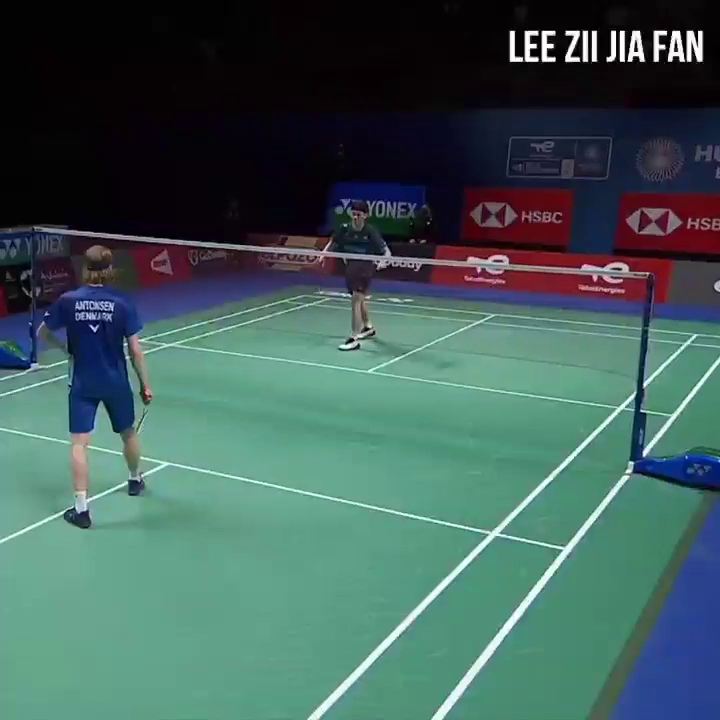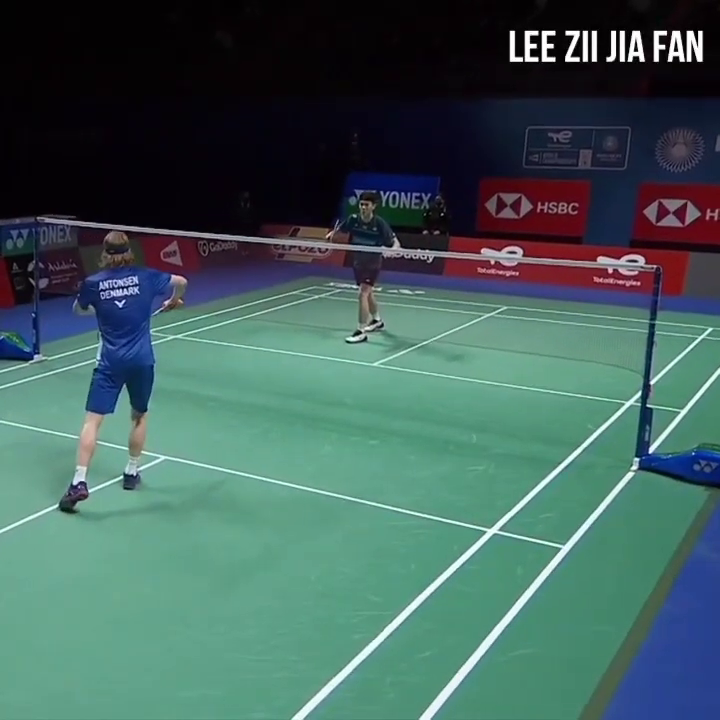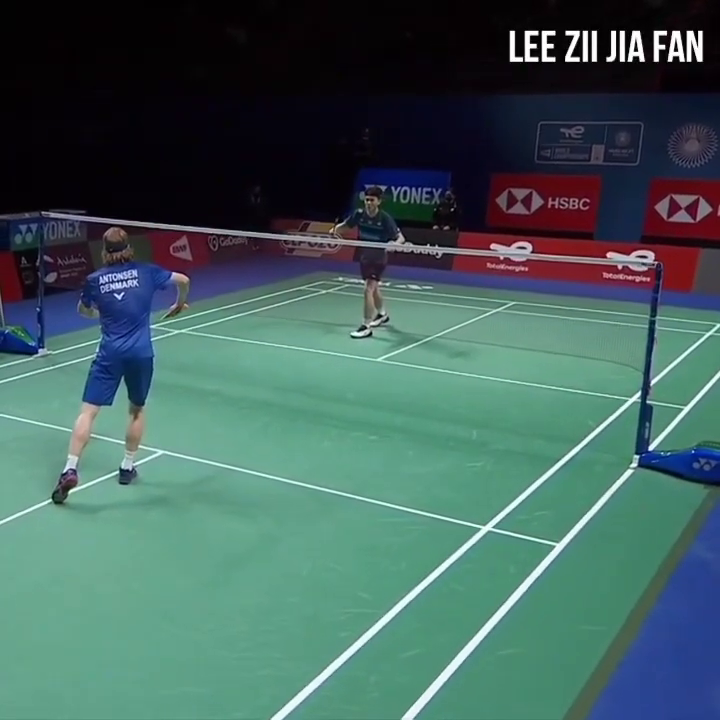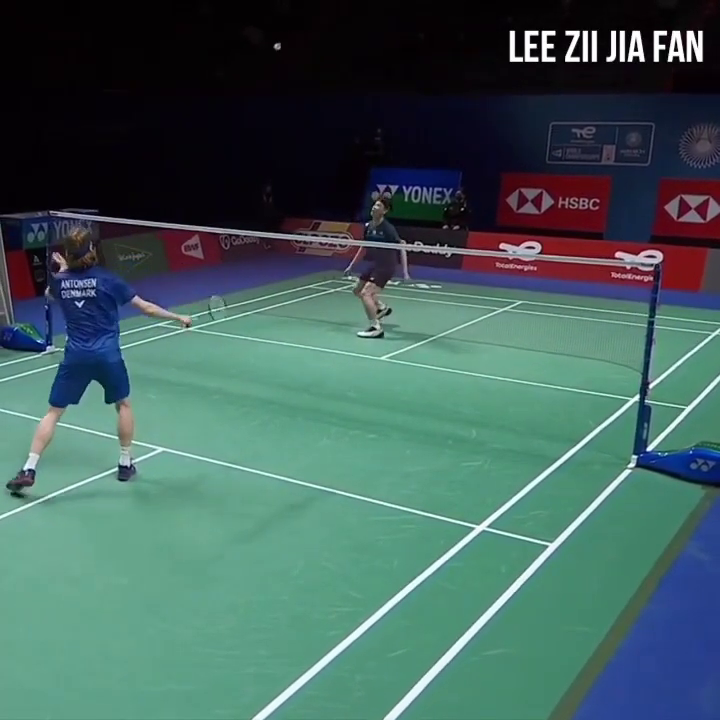
dt=1s
person 1, frame 1
left shoulder: (67, 301)
right shoulder: (122, 303)
left elbow: (43, 333)
right elbow: (135, 349)
right wrist: (145, 385)
left hip: (83, 384)
right hip: (116, 383)
left knee: (79, 444)
right knee: (128, 433)
left ankle: (81, 509)
right ankle: (135, 480)
person 1, frame 2
left shoulder: (93, 283)
right shoulder: (145, 277)
left elbow: (78, 309)
right elbow: (181, 281)
right wrist: (174, 301)
left hip: (110, 361)
right hip: (141, 360)
left knee: (92, 421)
right knee: (139, 416)
left ankle: (79, 482)
right ankle: (131, 473)
person 1, frame 3
left shoulder: (94, 279)
right shoulder: (145, 272)
left elbow: (83, 311)
right elbow: (183, 280)
right wrist: (180, 304)
left hip: (110, 353)
right hip: (140, 353)
left knee: (88, 411)
right knee: (137, 410)
left ankle: (70, 470)
right ankle: (127, 467)
person 1, frame 4
left shoulder: (59, 281)
right shoulder: (107, 279)
left elbow: (50, 293)
right elbow: (144, 307)
left wrist: (63, 269)
right wrist: (178, 318)
left hip: (75, 355)
right hip: (106, 354)
left knee: (53, 413)
right knee: (123, 405)
left ankle: (28, 471)
right ankle: (125, 464)
